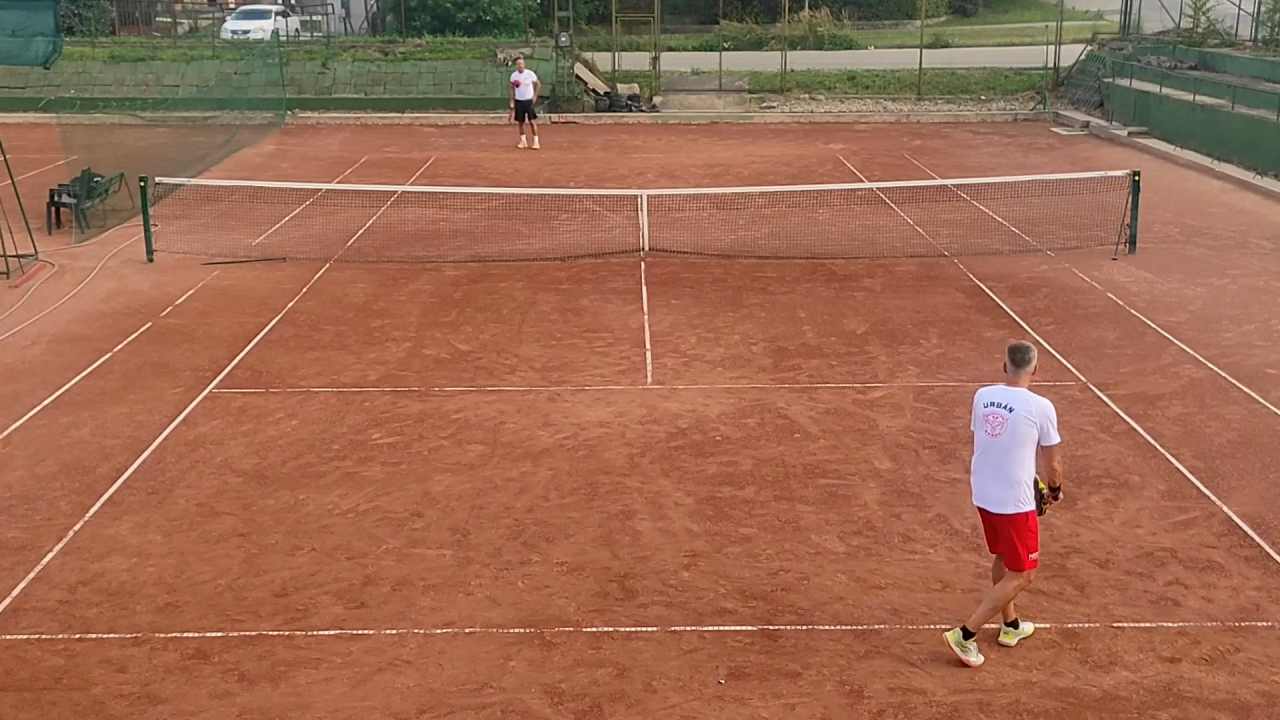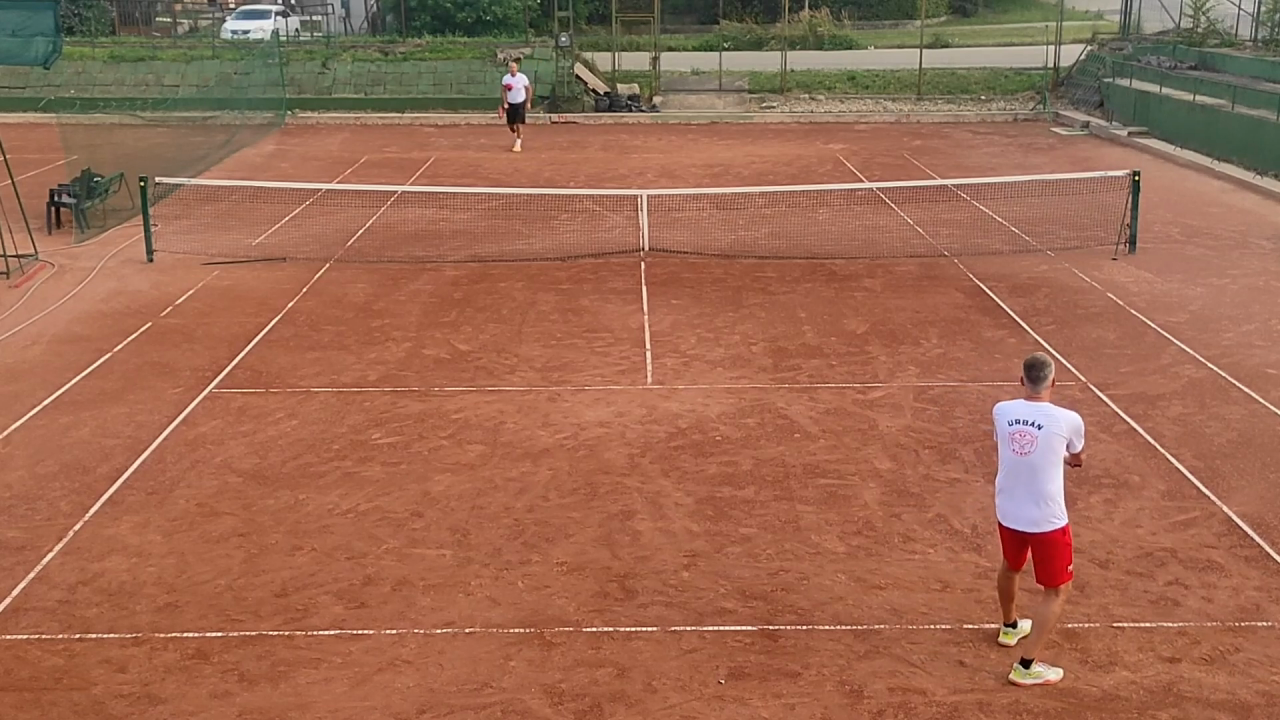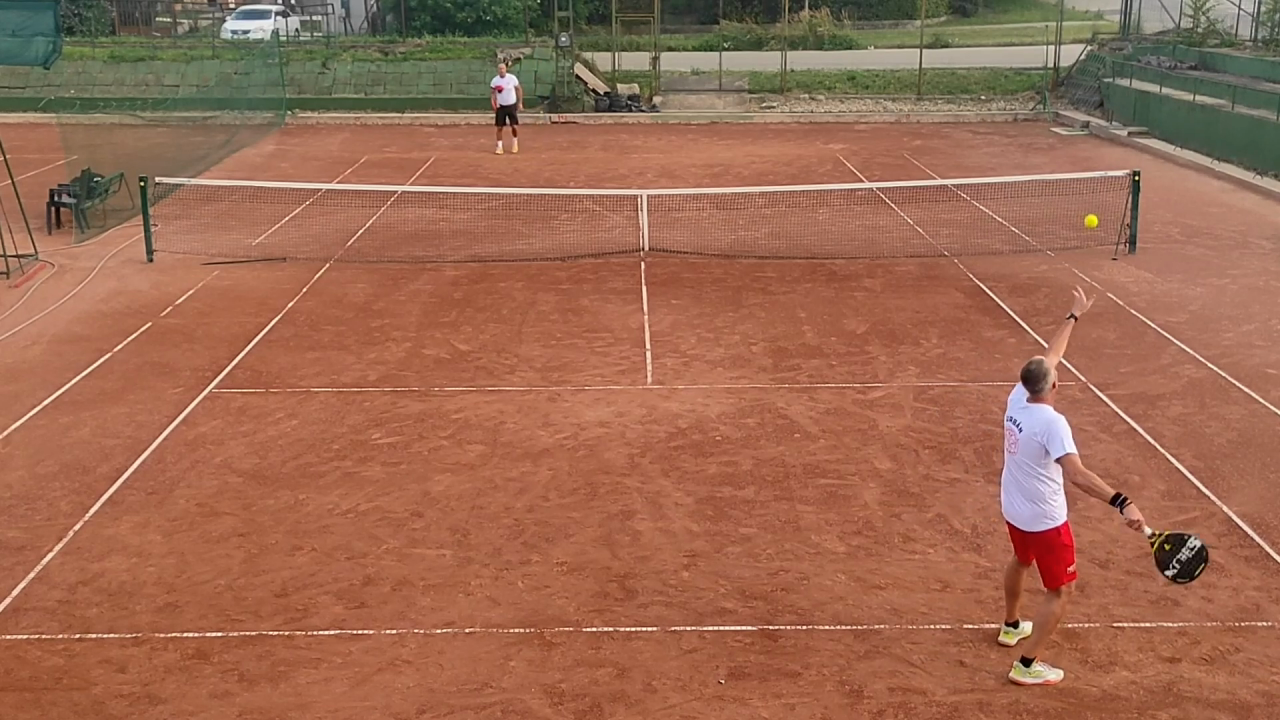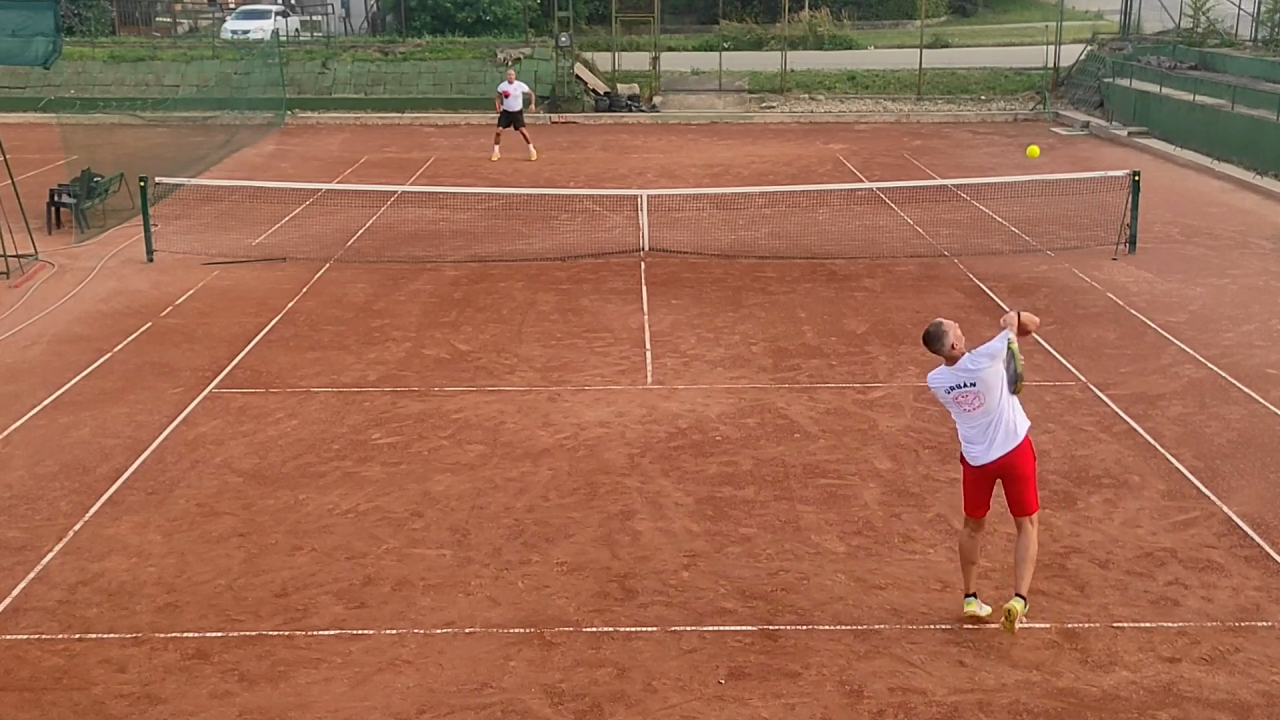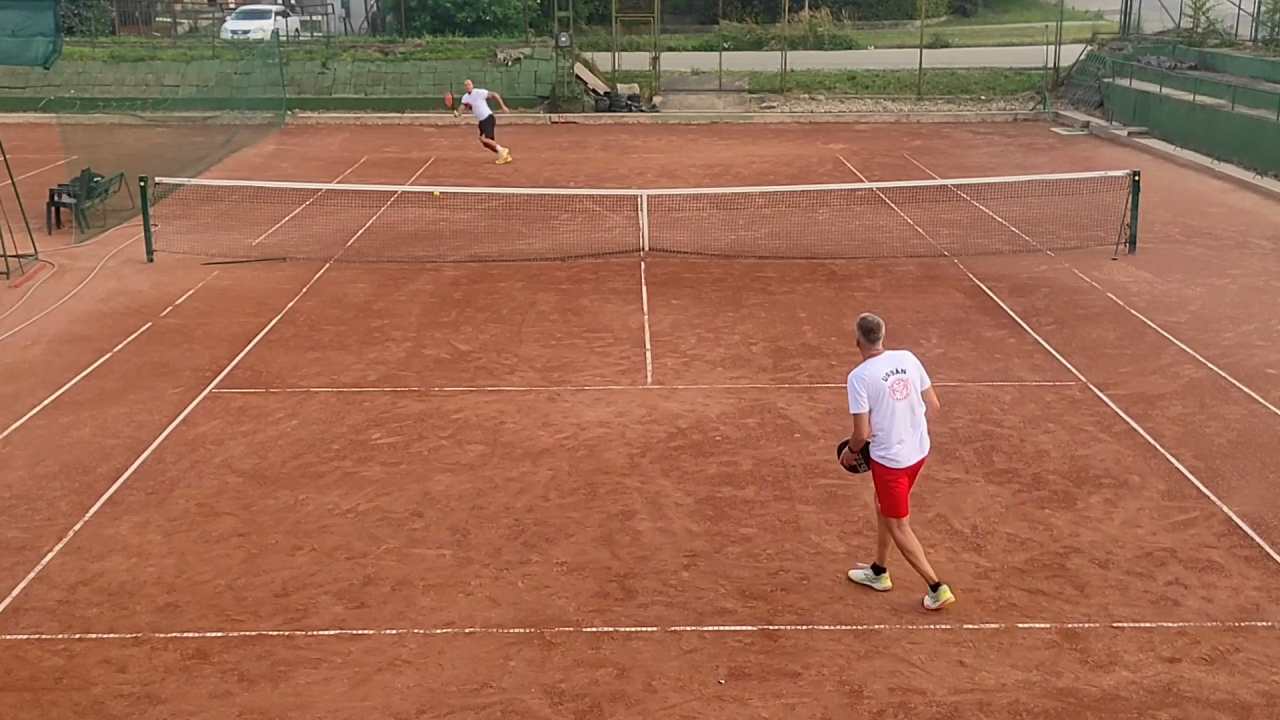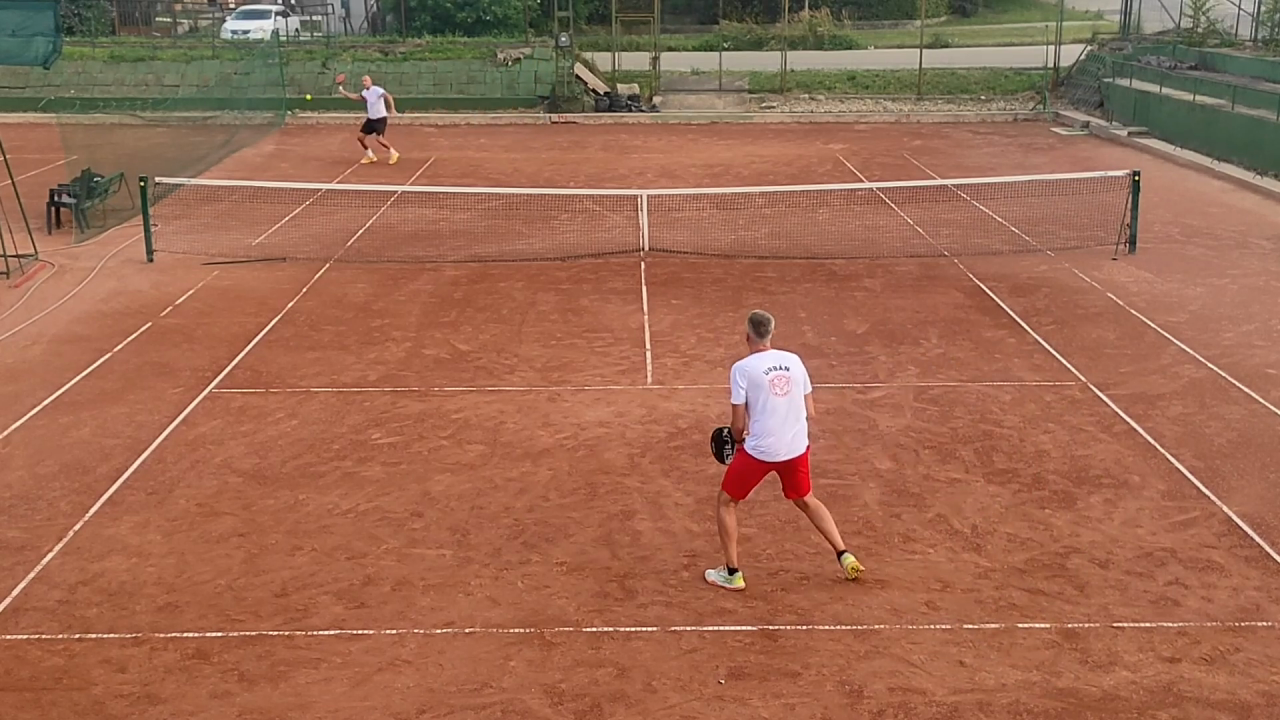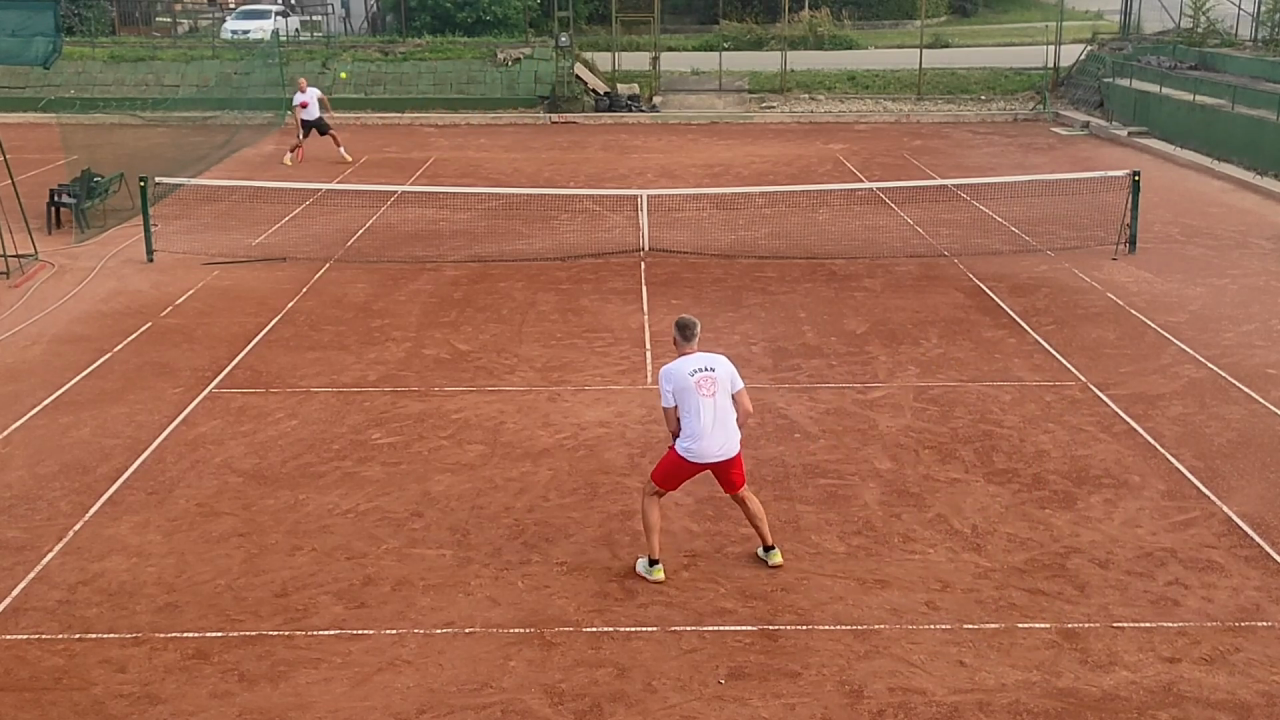
dt=0.7s
person 1, frame 1
left shoulder: (982, 397)
right shoulder: (1041, 407)
right elbow: (1053, 464)
right wrist: (1054, 489)
left hip: (983, 495)
right hip: (1015, 502)
left knee: (1004, 560)
right knee: (1021, 575)
left ankle: (1011, 625)
right ankle: (965, 633)
person 1, frame 2
left shoulder: (1001, 411)
right shoulder: (1068, 420)
right elbow: (1077, 459)
left hip: (1007, 514)
right hip: (1048, 520)
left knee: (1010, 567)
right knee: (1057, 591)
left ankle: (1010, 626)
right ankle: (1025, 666)
person 1, frame 3
left shoulder: (1016, 398)
right shoulder: (1052, 423)
left elbow: (1047, 360)
right elbow: (1077, 474)
left wrist: (1073, 316)
right wrist: (1123, 503)
left hip: (1014, 511)
right hip: (1045, 521)
left knee: (1021, 561)
right knee: (1060, 591)
left ankle: (1011, 626)
right ankle: (1027, 666)
person 1, frame 4
left shoulder: (934, 378)
right shoulder: (982, 360)
right elbow: (1029, 324)
left hip: (975, 460)
right hip: (1012, 452)
left knee: (973, 525)
right knee: (1026, 526)
left ankle: (970, 598)
right ankle: (1019, 600)
person 1, frame 5
left shoulder: (859, 377)
right shoulder: (908, 359)
left elbow: (862, 433)
right elbow: (933, 405)
left wrist: (850, 452)
left hip: (890, 458)
right hip: (919, 450)
left knee: (897, 525)
right knee: (886, 510)
left ankle: (937, 589)
right ankle: (878, 571)
person 1, frame 6
left shoulder: (743, 368)
right shoulder: (794, 361)
left elbow: (738, 425)
right elbow: (811, 411)
left wrist: (738, 441)
left hip: (758, 451)
right hip: (796, 448)
left knee: (726, 503)
right knee: (808, 502)
left ankle: (732, 573)
right ankle: (844, 556)
person 1, frame 7
left shoulder: (669, 371)
right shoulder: (722, 362)
left elbow: (672, 426)
right elbow: (746, 409)
left hip: (690, 451)
right hip: (728, 448)
left knee: (651, 494)
right knee: (742, 495)
left ankle: (654, 565)
right ankle: (770, 550)
